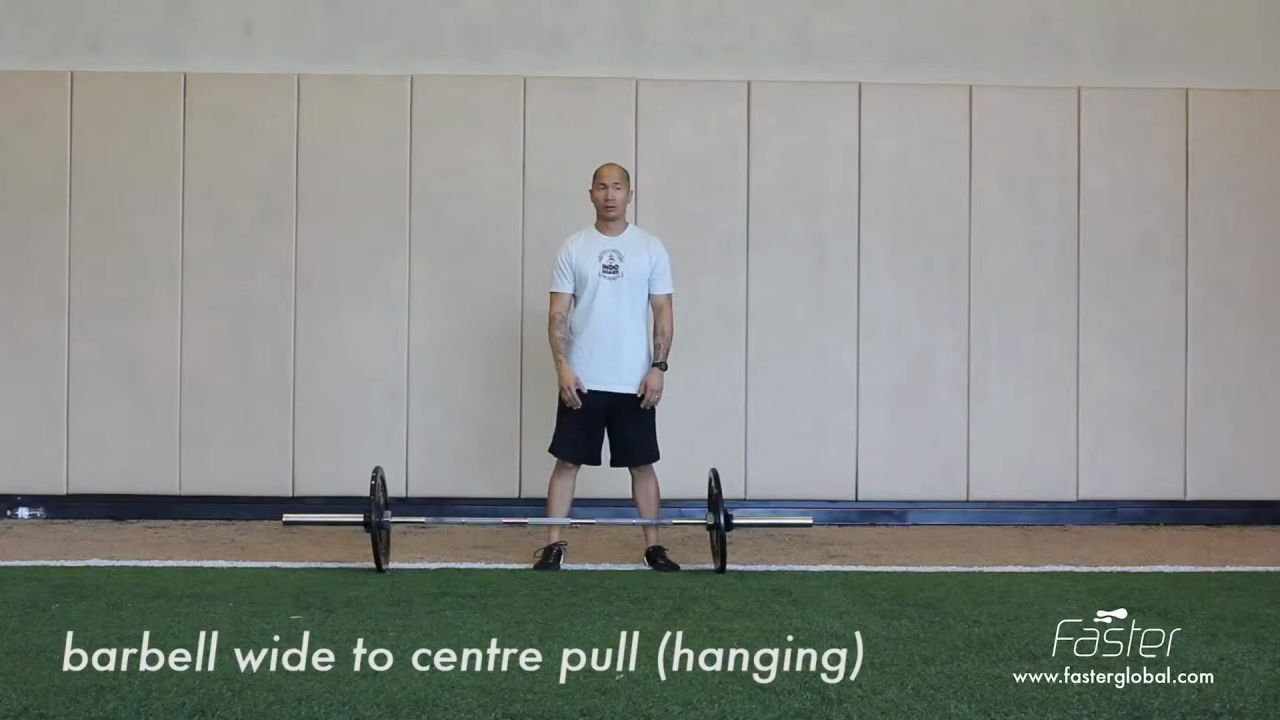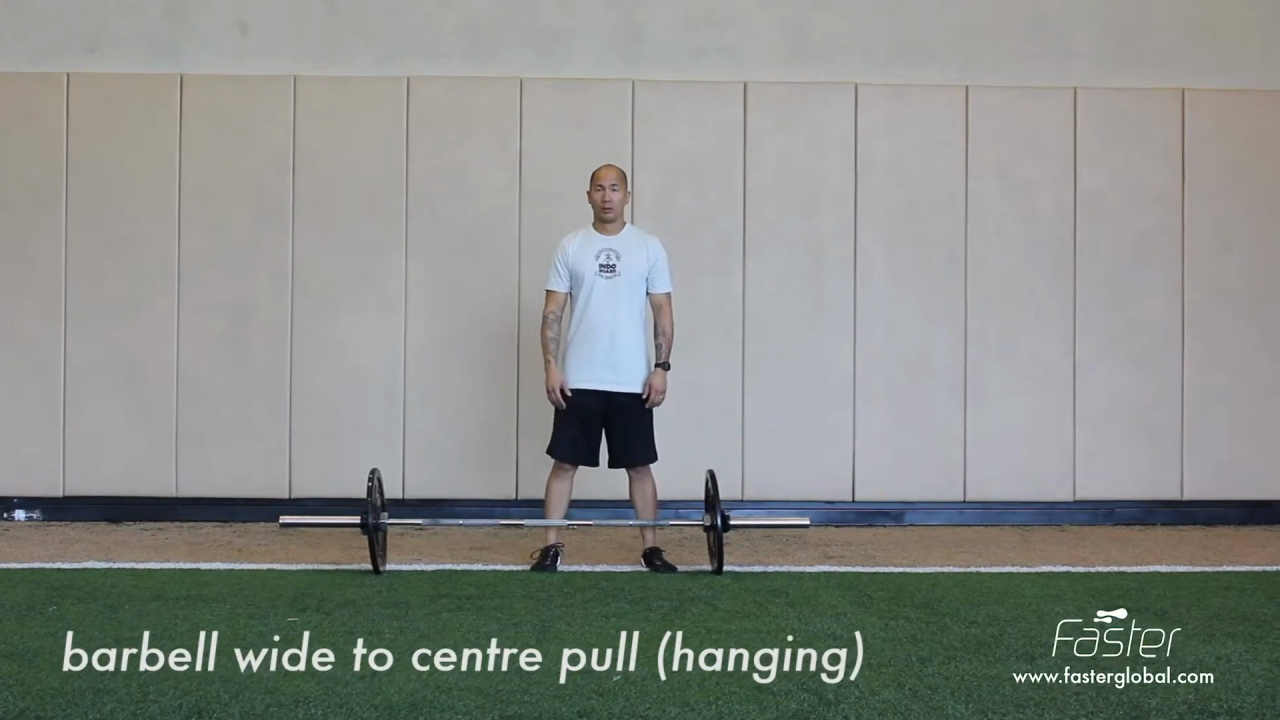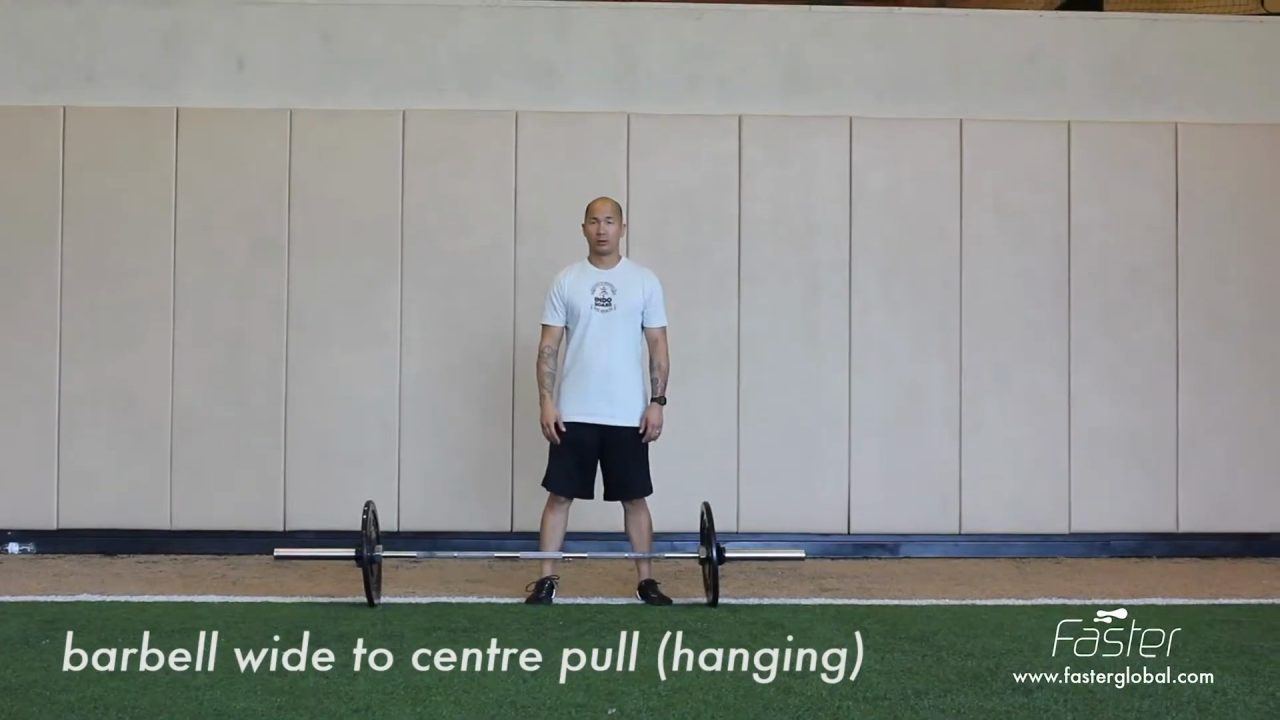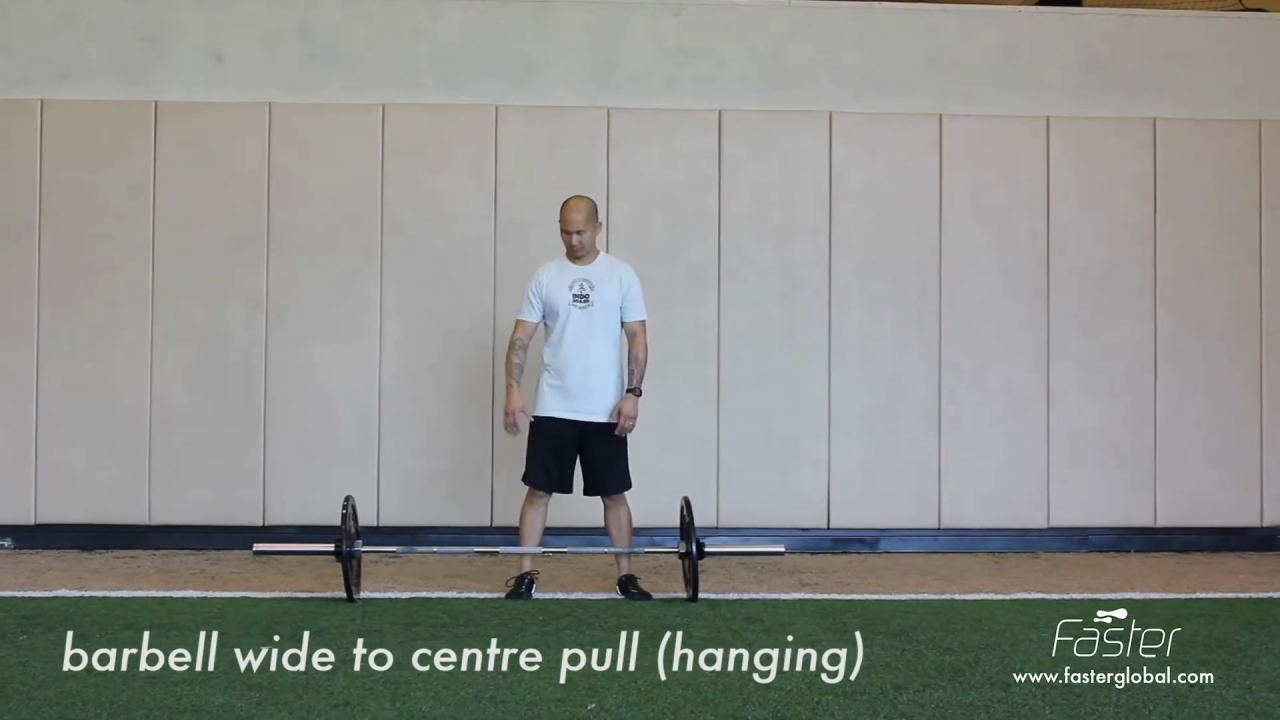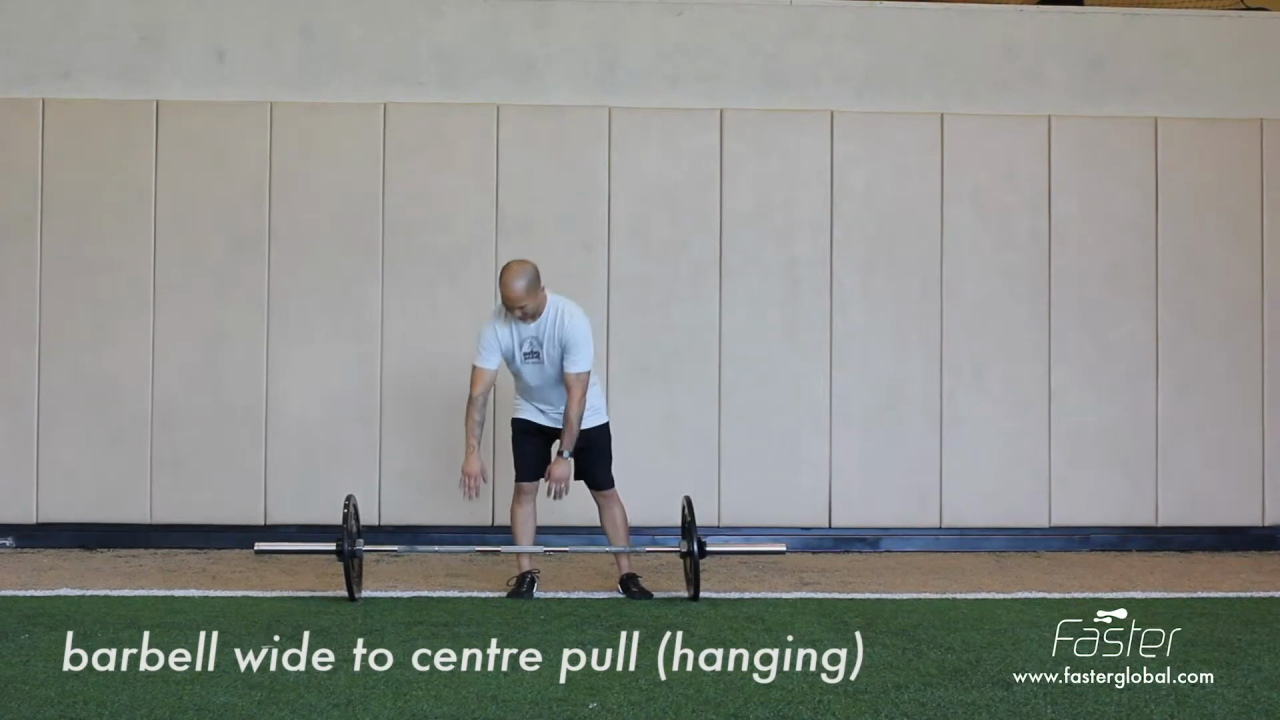
dt=1s
person 1, frame 1
left shoulder: (651, 247)
right shoulder: (573, 247)
left elbow: (663, 313)
right elbow: (558, 314)
left wrist: (658, 368)
right wrist: (563, 367)
left hip: (634, 381)
right hip: (583, 380)
left knee: (642, 463)
right knee: (567, 461)
left ankle: (653, 546)
right ankle: (554, 544)
person 1, frame 2
left shoulder: (649, 247)
right shoulder: (570, 246)
left elbow: (662, 312)
right elbow: (553, 312)
left wrist: (661, 367)
right wrist: (551, 366)
left hip: (632, 381)
right hip: (579, 380)
left knee: (639, 465)
right knee: (564, 462)
left ankle: (650, 547)
right ankle: (551, 546)
person 1, frame 3
left shoulder: (644, 280)
right shoulder: (566, 280)
left elbow: (658, 345)
right elbow: (548, 346)
left wrist: (657, 402)
right wrist: (546, 401)
left hip: (628, 414)
right hip: (574, 413)
left knee: (634, 496)
right knee: (560, 494)
left ankle: (645, 579)
right ankle: (546, 578)
person 1, frame 4
left shoulder: (622, 275)
right shoulder: (545, 276)
left elbow: (637, 338)
right elbow: (521, 337)
left wrist: (632, 393)
right wrist: (513, 389)
left hip: (606, 410)
right hip: (553, 408)
left knee: (614, 493)
right knee: (538, 490)
left ankle: (625, 574)
right ankle: (526, 574)
person 1, frame 5
left shoulder: (571, 318)
right shoulder: (496, 325)
left elbow: (577, 394)
right elbow: (479, 391)
left wrist: (564, 456)
right wrist: (472, 452)
left hip: (585, 414)
right hip: (531, 412)
left knee: (604, 490)
right knee: (525, 487)
left ankle: (627, 574)
right ankle: (526, 574)
